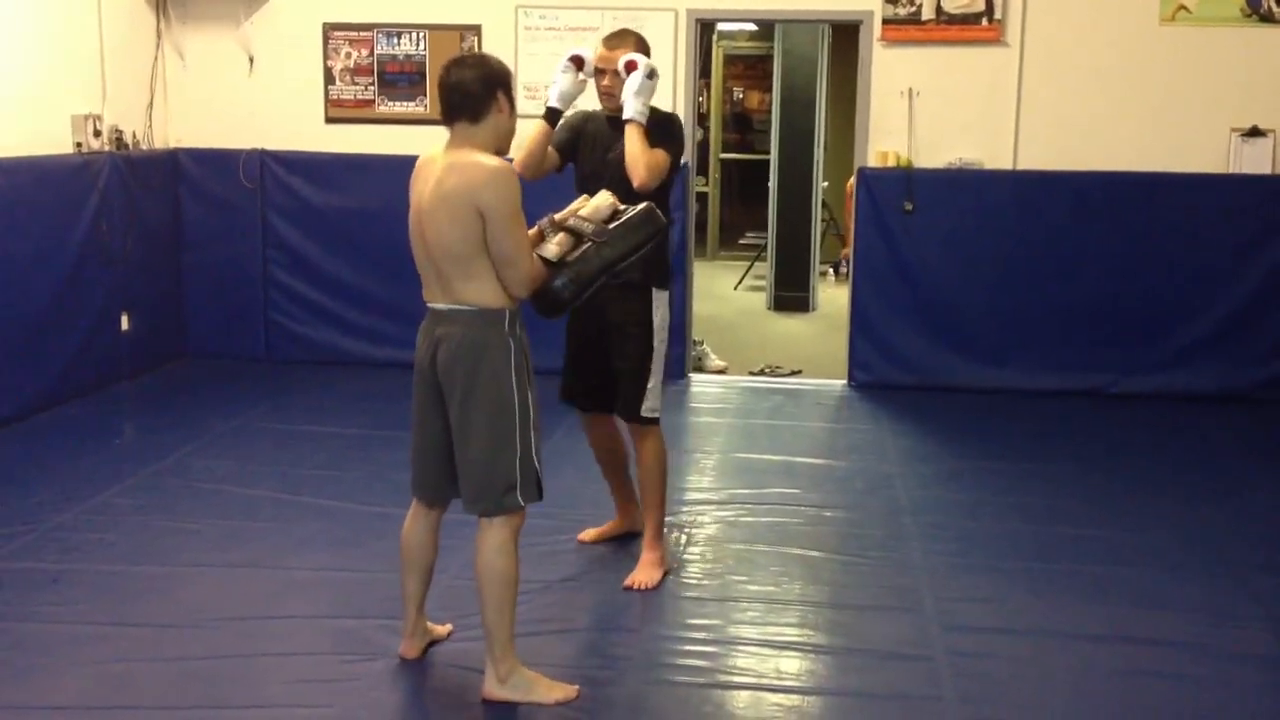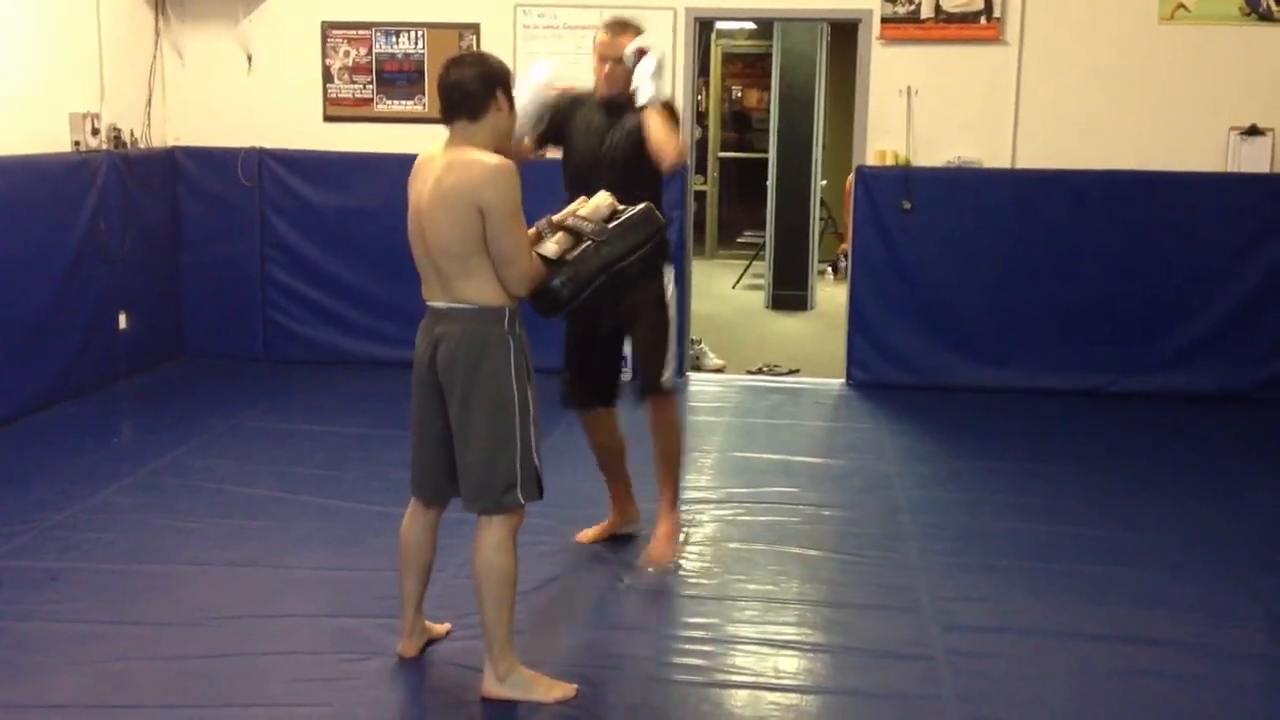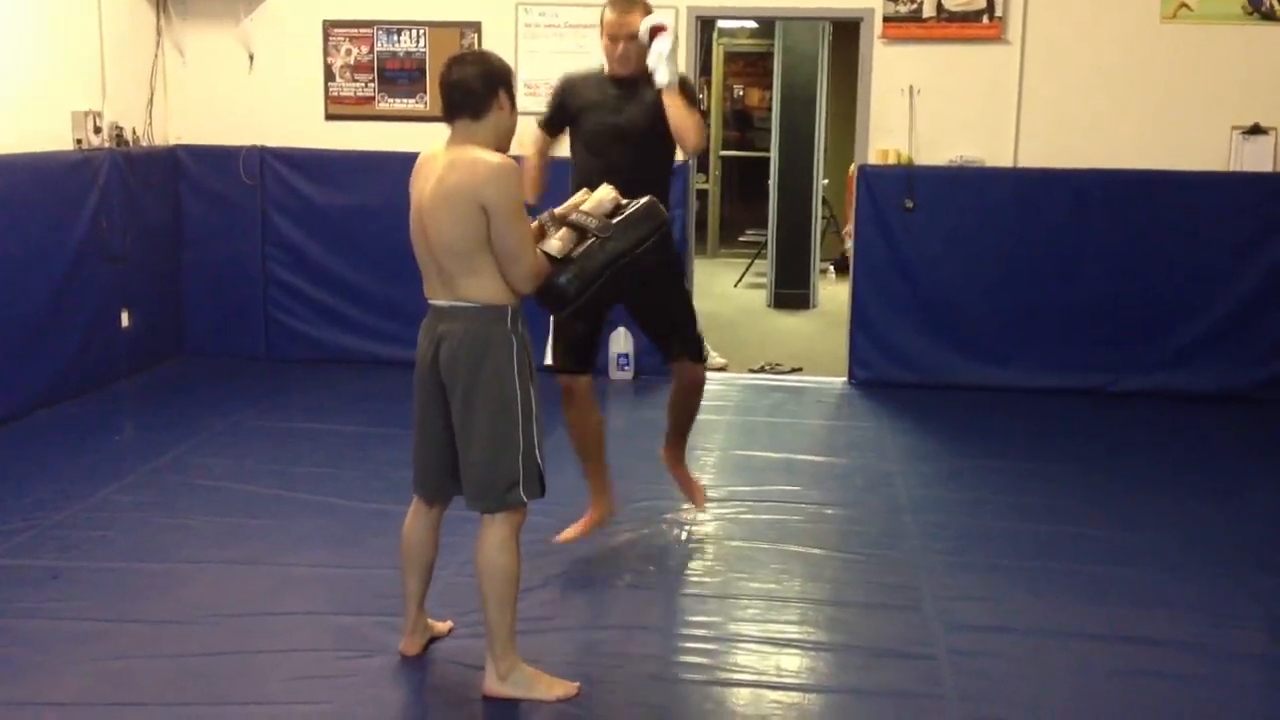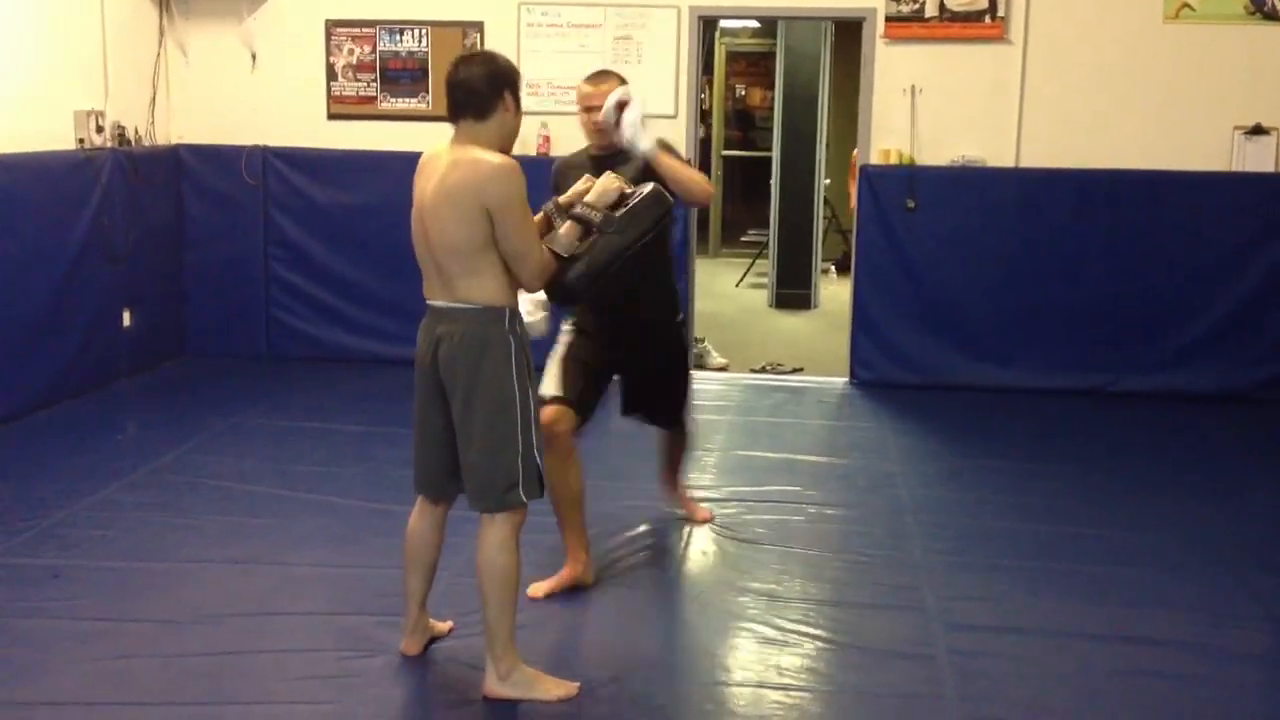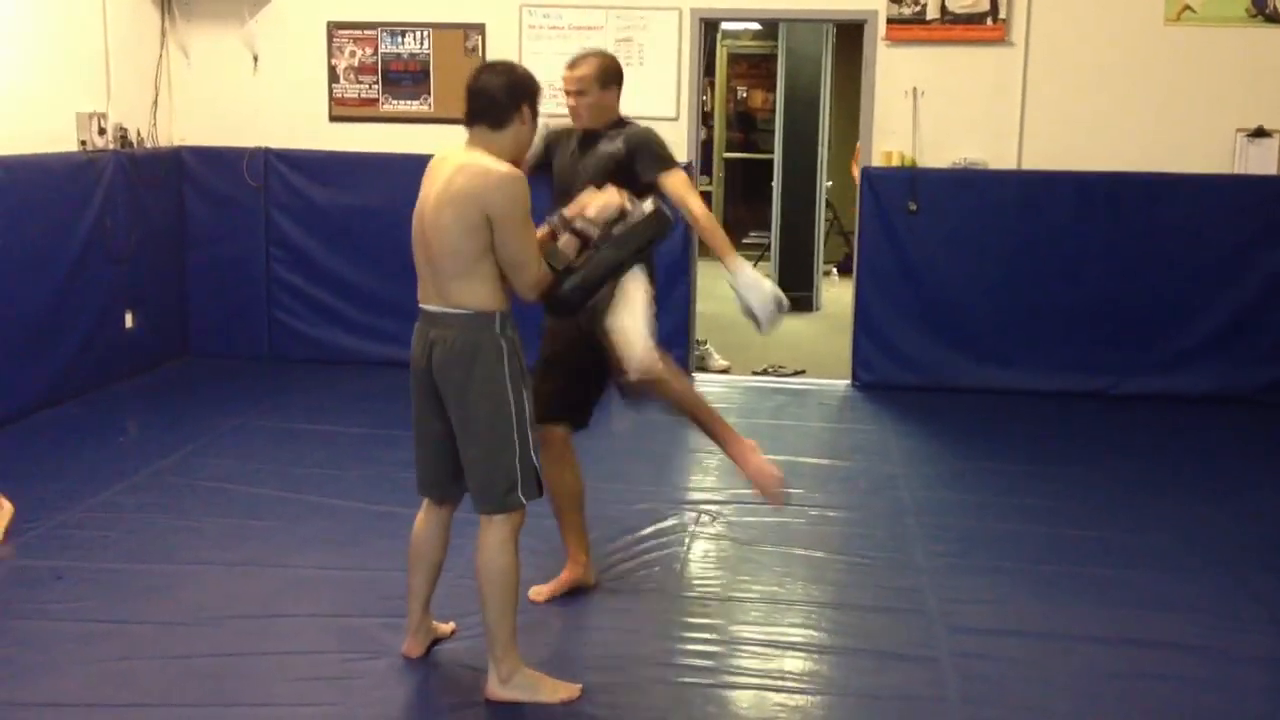
dt=0.2s
person 1, frame 1
left shoulder: (425, 168)
right shoulder: (493, 174)
right elbow: (520, 281)
left wrist: (548, 227)
left hip: (436, 332)
right hip: (485, 341)
left knee: (428, 498)
right knee: (501, 512)
left ankle: (413, 630)
right ankle: (503, 671)
person 1, frame 2
left shoulder: (424, 167)
right shoulder: (493, 171)
right elbow: (519, 279)
left wrist: (549, 226)
left hip: (435, 330)
right hip: (485, 339)
left knee: (427, 496)
right knee: (500, 511)
left ankle: (412, 628)
right ankle: (502, 670)
person 1, frame 3
left shoulder: (425, 166)
right shoulder: (495, 171)
right elbow: (525, 277)
left hip: (438, 329)
right hip: (488, 338)
left knee: (430, 495)
right knee: (503, 509)
left ankle: (413, 626)
right ankle: (503, 668)
person 1, frame 4
left shoulder: (431, 164)
right shoulder: (498, 171)
right elbow: (532, 273)
left wrist: (566, 203)
right wrist: (574, 229)
left hip: (437, 331)
right hip: (487, 339)
left knee: (434, 495)
right knee: (503, 509)
left ankle: (415, 626)
right ankle: (504, 669)
person 1, frame 5
left shoulder: (444, 165)
right shoulder: (501, 180)
right elbow: (528, 284)
left wrist: (569, 220)
right wrist: (569, 234)
left hip: (432, 335)
right hip: (478, 343)
left knee: (441, 496)
right knee: (503, 511)
left ankle: (418, 627)
right ankle: (507, 672)
person 2, frame 1
left shoulder: (661, 126)
right shoulder: (581, 124)
left elbow: (644, 178)
right elbow: (527, 169)
left wrist: (635, 110)
right wrist: (556, 103)
left hip: (640, 289)
right hip: (590, 286)
left knee: (641, 417)
right knee: (592, 407)
left ankle: (654, 547)
right ankle: (628, 511)
person 2, frame 2
left shoulder: (654, 111)
right shoulder: (567, 108)
left elbow: (672, 159)
right elbow: (517, 151)
left wrist: (648, 94)
right wrist: (523, 114)
left hip: (644, 272)
left knee: (661, 392)
right knee: (590, 403)
left ankle: (667, 515)
right ankle: (622, 509)
person 2, frame 3
left shoulder: (668, 87)
right shoulder: (575, 89)
left elbow: (694, 143)
right elbow: (540, 153)
left wrist: (664, 73)
left hip: (651, 252)
left knee: (689, 364)
right knee: (571, 380)
left ankle: (675, 461)
right ankle: (599, 499)
person 2, frame 4
left shoulder: (648, 157)
right shoulder: (566, 169)
left elbow: (703, 196)
left wrist: (647, 147)
left hip: (653, 317)
right hip: (590, 319)
left knee: (673, 422)
right knee: (554, 422)
left ankle: (673, 486)
right ankle: (577, 561)
person 2, frame 5
left shoulder: (635, 141)
right shoulder: (556, 141)
left elbow: (689, 202)
left wrist: (741, 269)
left hip: (617, 278)
left knee: (640, 366)
right knee: (549, 434)
left ankle: (736, 445)
right ankle: (577, 563)
